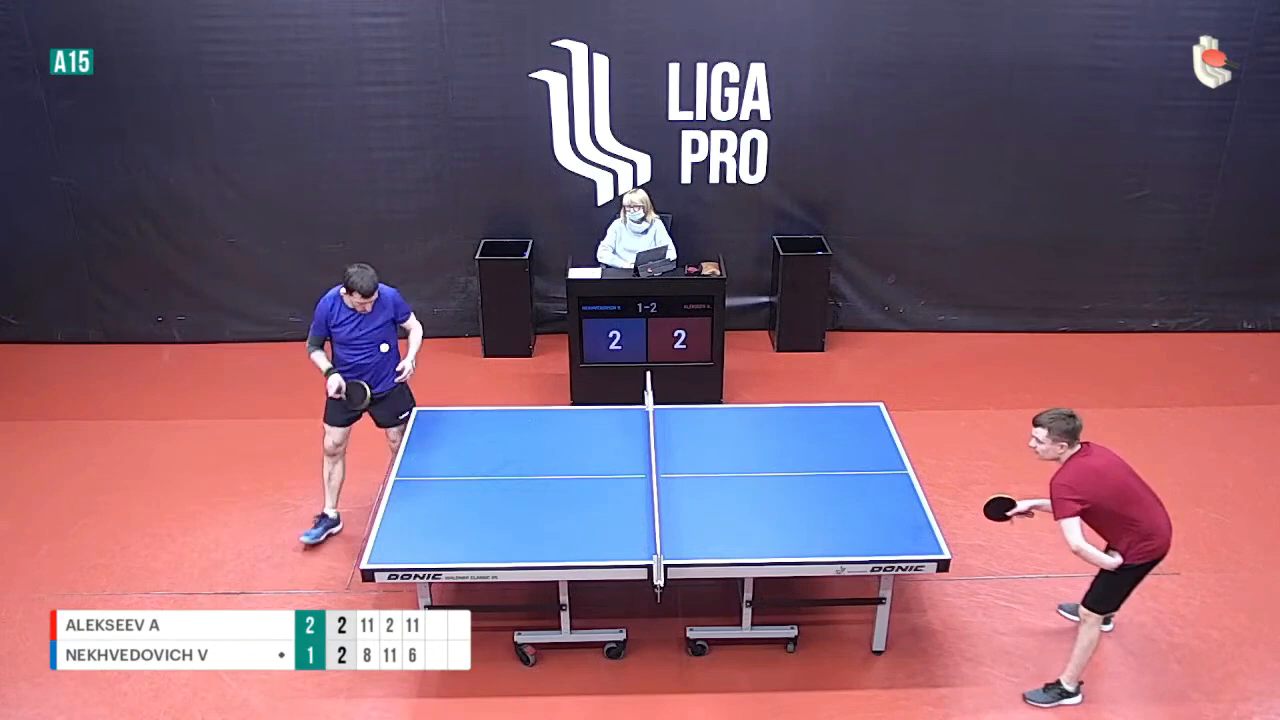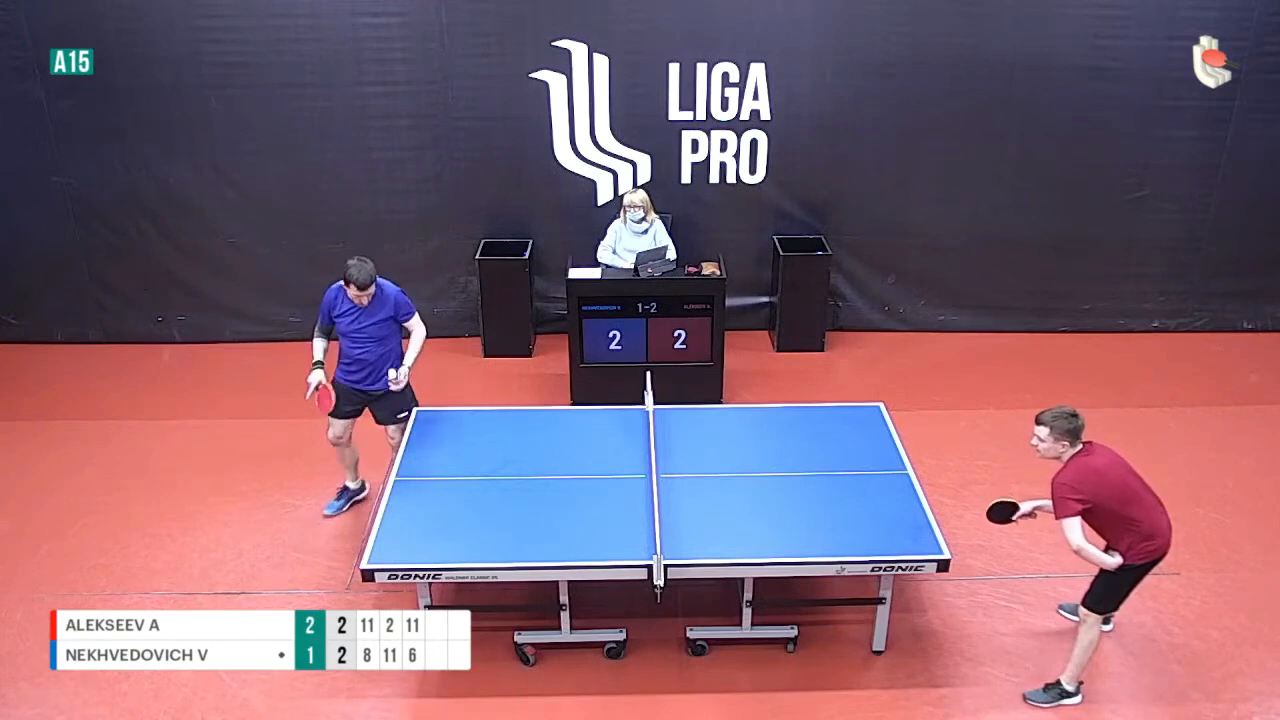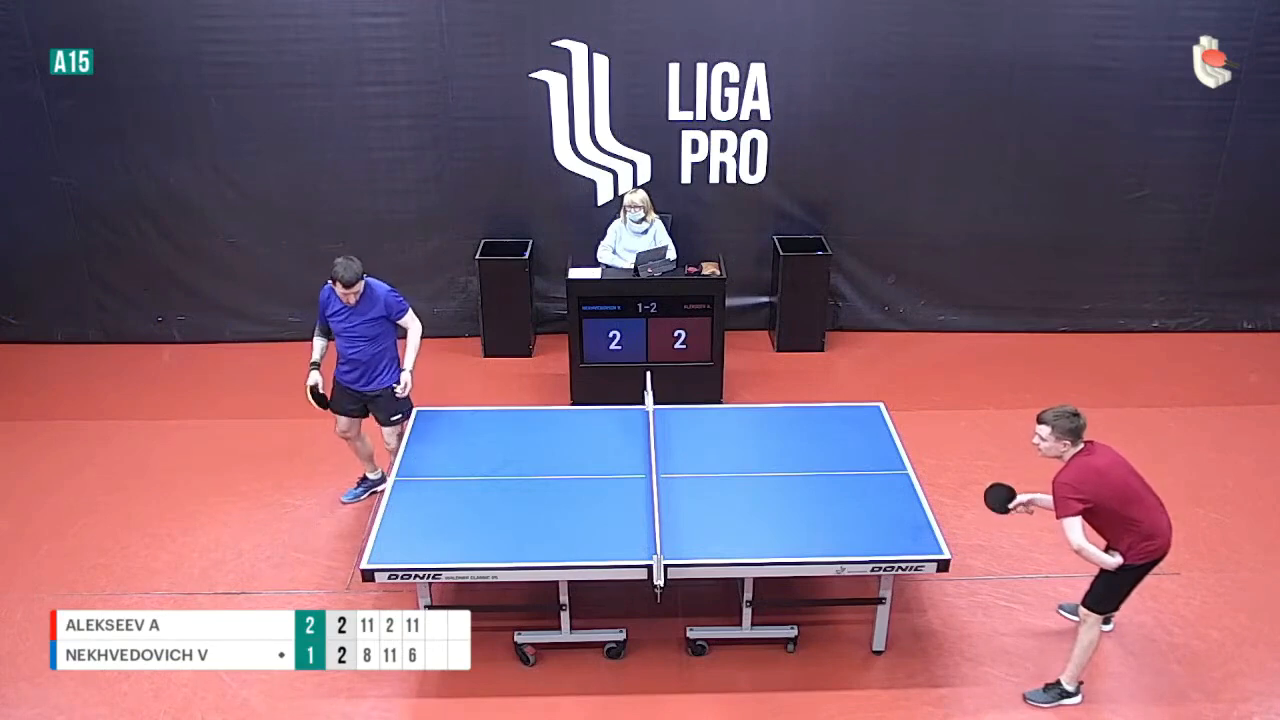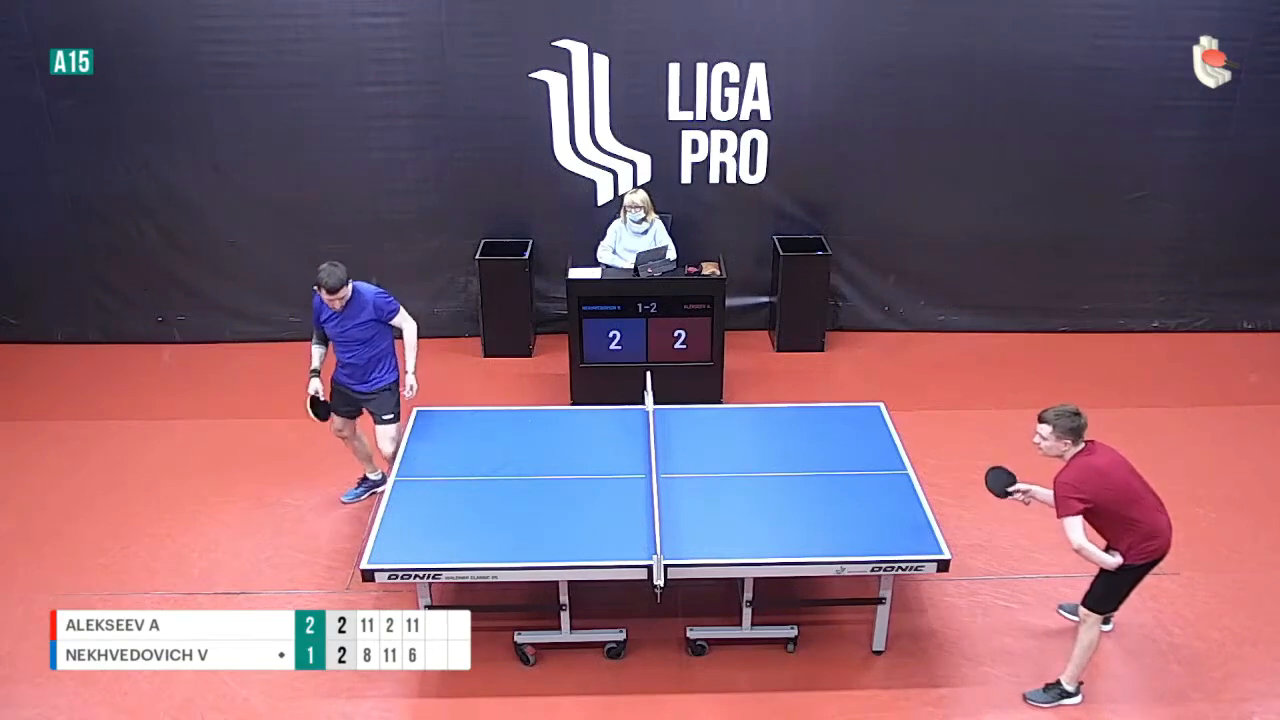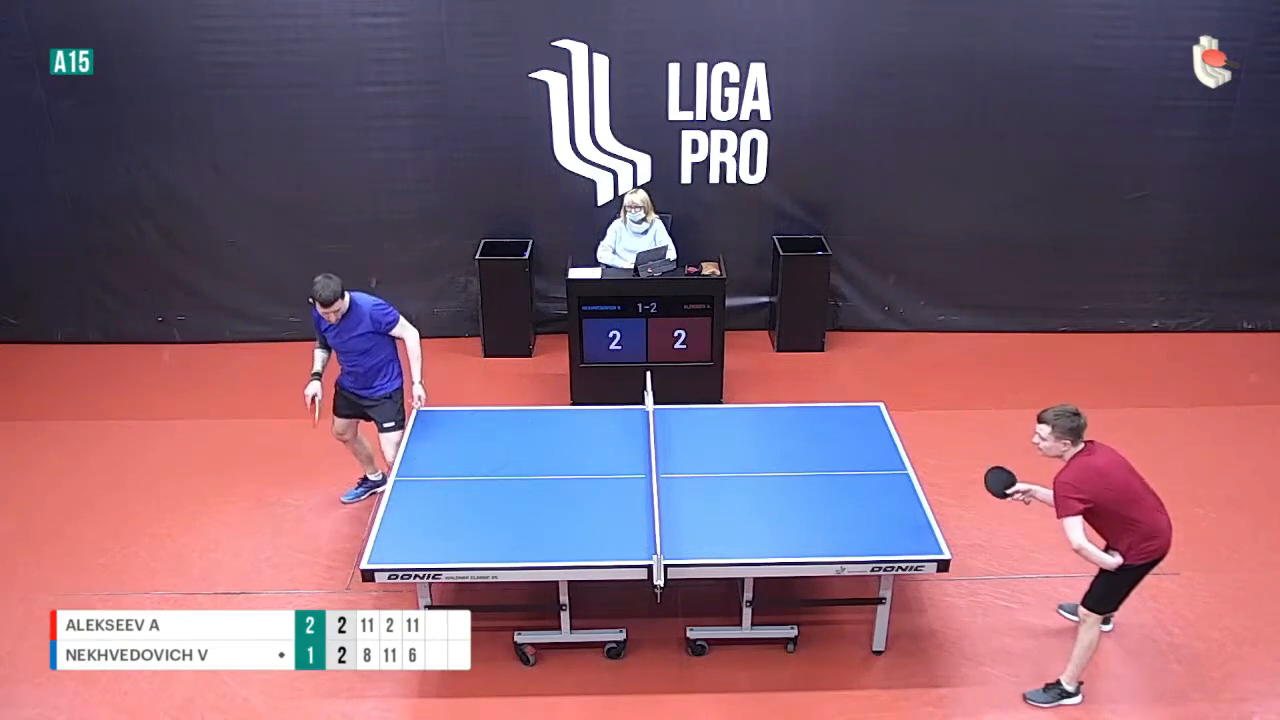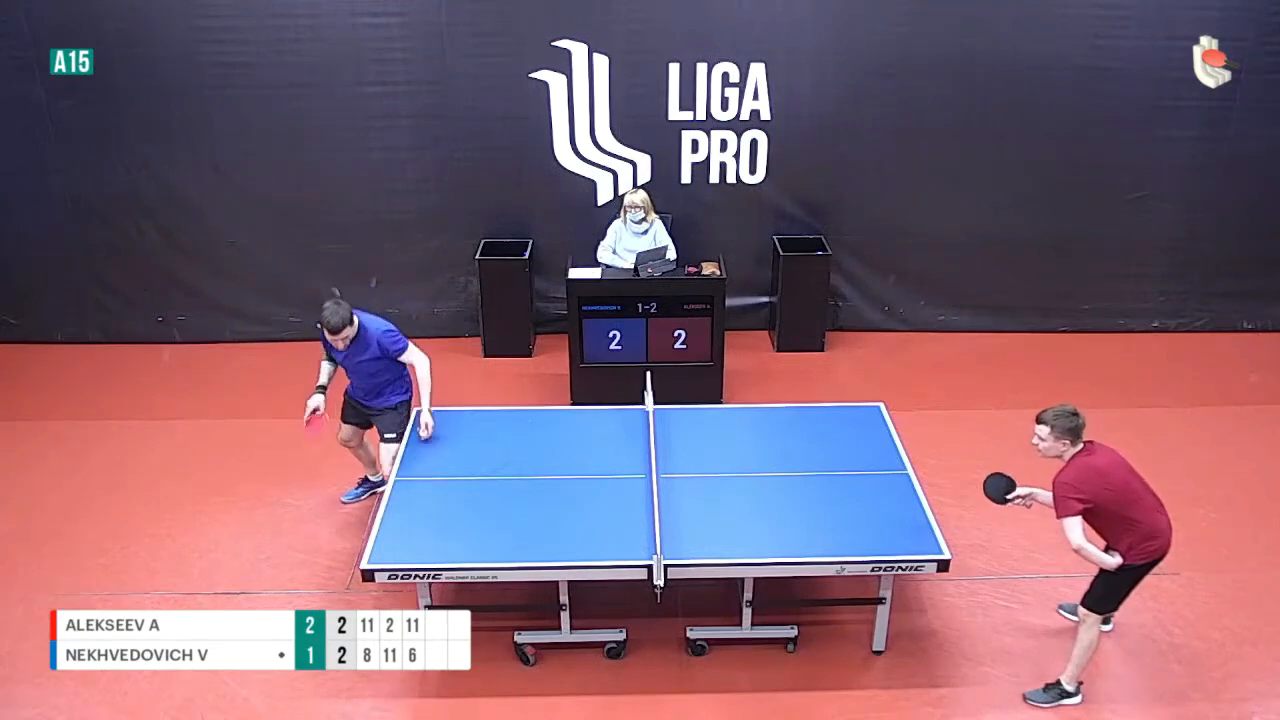
dt=0.2s
person 1, frame 1
left shoulder: (1064, 481)
right shoulder: (1092, 452)
left elbow: (1076, 545)
left wrist: (1112, 563)
right wrist: (1035, 504)
left hip: (1143, 546)
right hip: (1156, 528)
left knee: (1089, 615)
left ankle: (1068, 687)
right ankle: (1104, 612)
person 1, frame 2
left shoulder: (1065, 481)
right shoulder: (1094, 451)
left elbow: (1077, 544)
left wrist: (1112, 563)
right wrist: (1039, 505)
left hip: (1142, 546)
right hip: (1155, 528)
left knee: (1088, 615)
left ankle: (1068, 687)
right ankle: (1103, 612)
person 1, frame 3
left shoulder: (1067, 479)
right shoulder: (1096, 450)
left elbow: (1078, 544)
left wrist: (1112, 563)
right wrist: (1035, 499)
left hip: (1142, 546)
right hip: (1155, 528)
left knee: (1089, 615)
left ankle: (1067, 688)
right ankle: (1103, 612)
person 1, frame 4
left shoulder: (1068, 479)
right shoulder: (1096, 450)
left elbow: (1078, 544)
left wrist: (1112, 562)
right wrist: (1034, 492)
left hip: (1142, 546)
right hip: (1155, 528)
left knee: (1088, 615)
left ankle: (1068, 688)
right ankle: (1102, 612)
person 1, frame 5
left shoulder: (1068, 479)
right shoulder: (1097, 450)
left elbow: (1078, 543)
left wrist: (1112, 563)
right wrist: (1034, 491)
left hip: (1142, 546)
right hip: (1154, 528)
left knee: (1088, 615)
left ankle: (1067, 688)
right ankle: (1102, 612)
person 1, frame 6
left shoulder: (1067, 480)
right shoulder: (1096, 450)
left elbow: (1078, 544)
left wrist: (1112, 563)
right wrist: (1035, 495)
left hip: (1142, 546)
right hip: (1155, 528)
left knee: (1088, 615)
left ankle: (1068, 688)
right ankle: (1103, 613)
person 2, frame 1
left shoulder: (390, 298)
right shoulder: (327, 306)
left elbow: (414, 327)
right elbow: (314, 347)
left wrist: (410, 358)
right wrist: (329, 372)
left hip: (387, 386)
right hip: (345, 387)
left knee: (399, 445)
right knee: (332, 447)
right ankle: (330, 516)
person 2, frame 2
left shoulder: (393, 296)
right shoulder: (332, 297)
left elbow: (418, 330)
right elbow: (321, 333)
left wrist: (406, 366)
right wrist: (318, 365)
left hip: (387, 383)
right hip: (347, 381)
left knee: (397, 440)
right knee: (337, 437)
right ankle: (353, 486)
person 2, frame 3
left shoulder: (384, 295)
right shoulder: (326, 297)
left elbow: (414, 327)
right elbow: (322, 333)
left wrist: (407, 370)
right wrist: (315, 365)
left hip: (384, 382)
right hip: (346, 380)
left knee: (394, 444)
right knee: (347, 432)
right ankle: (374, 477)
person 2, frame 4
left shoulder: (373, 297)
right shoulder: (319, 304)
left elbow: (409, 325)
right elbow: (319, 340)
left wrist: (410, 371)
right wrist: (315, 375)
left hip: (381, 382)
right hip: (345, 381)
left knee: (389, 451)
right knee: (342, 430)
right ankle: (374, 477)
person 2, frame 5
left shoulder: (371, 309)
right shoulder: (320, 315)
left elbow: (410, 334)
left wrist: (417, 382)
right wrist: (316, 377)
left hip: (384, 388)
right hip: (349, 386)
left knee: (394, 460)
right knee: (343, 433)
right ankle: (374, 478)
person 2, frame 6
left shoulder: (379, 333)
right shoulder: (329, 333)
left elbow: (420, 360)
left wrist: (425, 408)
right wrist: (320, 390)
left hip: (391, 400)
right hip: (358, 396)
left knee: (390, 473)
right knee: (347, 440)
right ankle: (373, 479)
